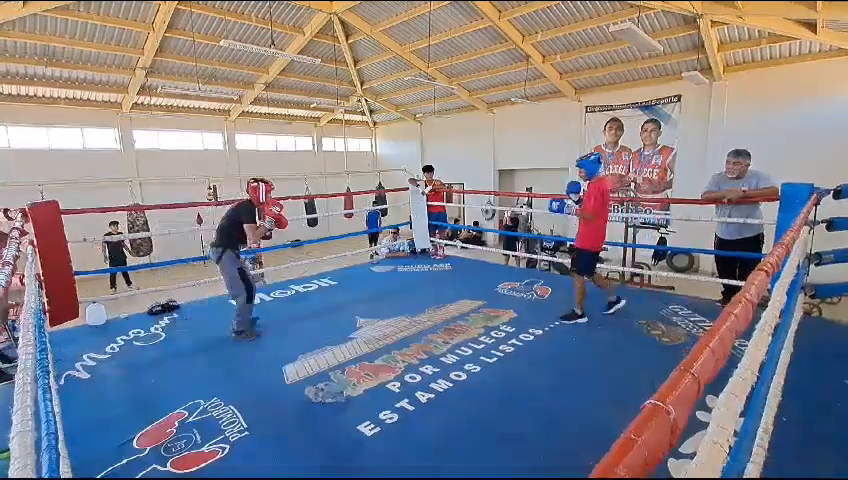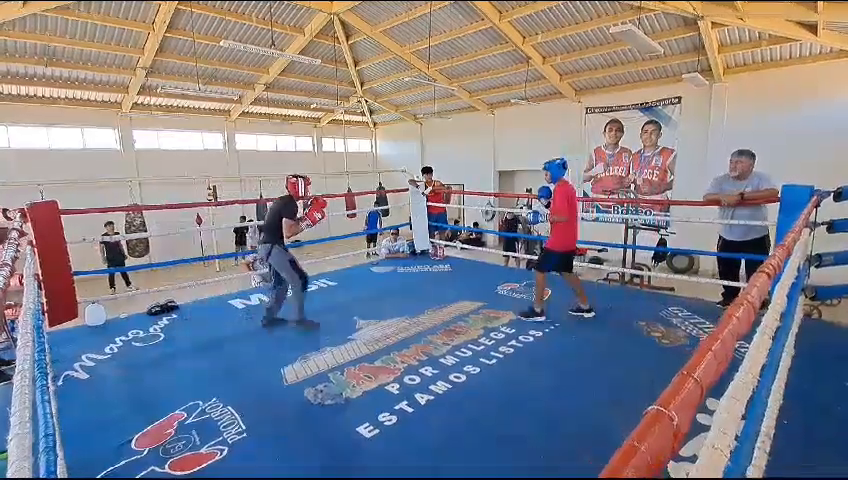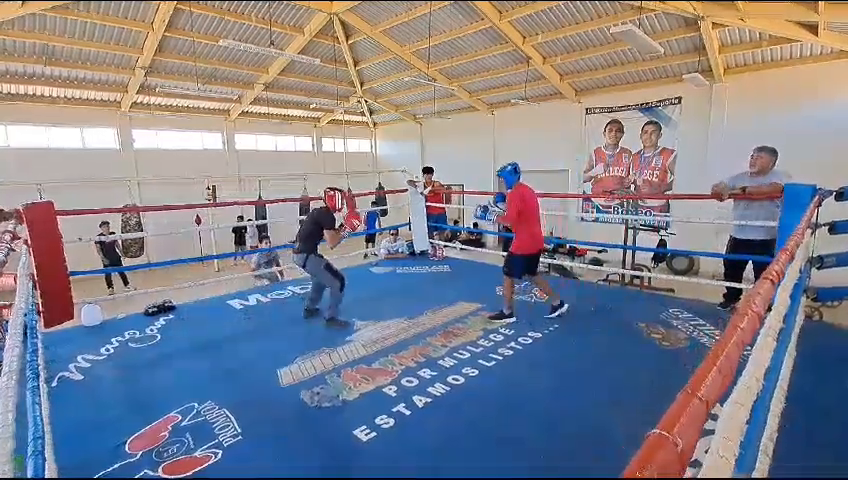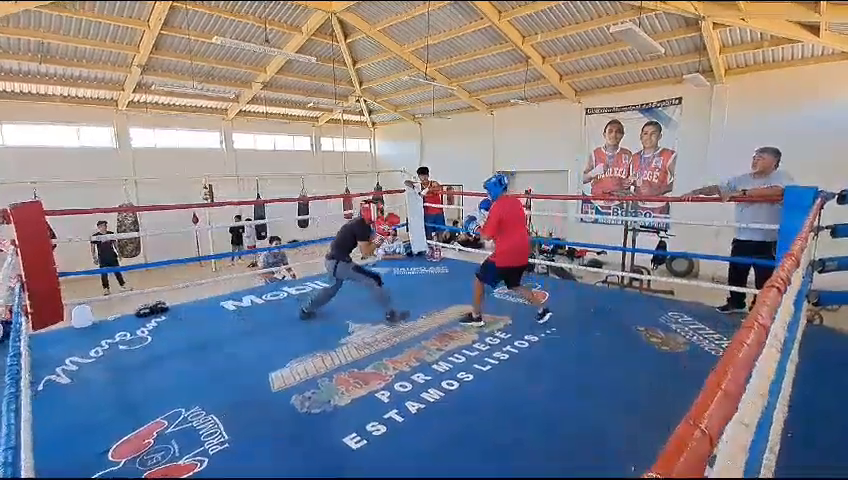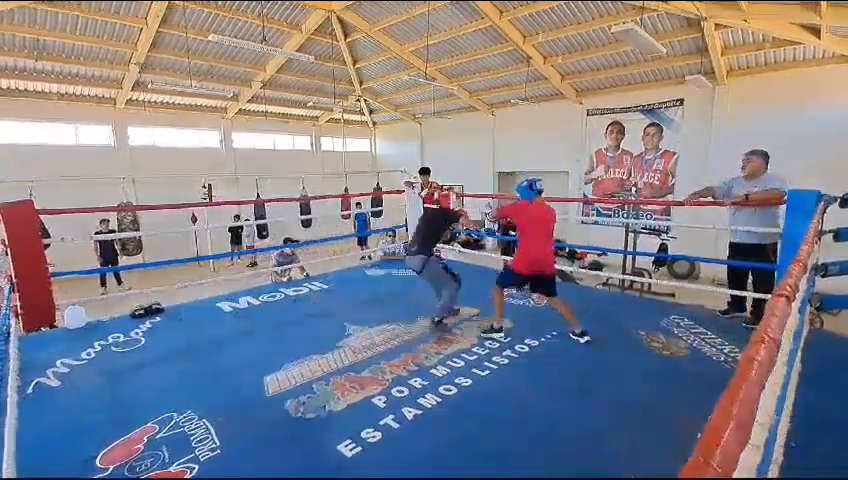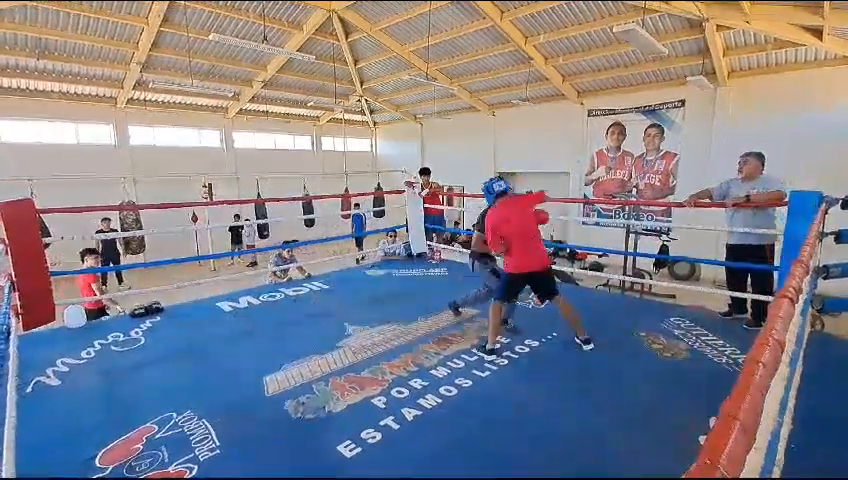
dt=0.4s
person 1, frame 1
left shoulder: (757, 177)
right shoulder: (718, 178)
left elbow: (773, 191)
right elbow: (705, 196)
left wrist: (743, 193)
right wrist: (726, 193)
left hip: (750, 235)
right hip: (724, 235)
left knee: (748, 272)
right knee: (724, 270)
right ankle: (729, 295)
person 1, frame 2
left shoulder: (760, 178)
right shoulder: (721, 181)
left elbow: (773, 193)
right elbow: (707, 198)
left wrist: (741, 196)
right wrist: (723, 197)
left hip: (756, 237)
right hip: (728, 237)
left knee: (756, 273)
right knee: (726, 270)
right ankle: (730, 296)
person 1, frame 3
left shoulder: (779, 176)
right shoulder: (738, 178)
left elbow: (774, 188)
right elbow: (722, 193)
left wrist: (741, 190)
right wrist: (717, 189)
left hip: (766, 237)
right hip: (738, 235)
left knee: (764, 275)
right knee: (731, 268)
right ankle: (731, 298)
person 1, frame 4
left shoulder: (782, 177)
right shoulder: (742, 179)
left elbow: (776, 191)
right elbow: (718, 188)
left wrist: (743, 193)
right wrist: (697, 191)
left hip: (768, 239)
right hip: (742, 237)
left knee: (764, 277)
right knee: (736, 272)
right ankle: (736, 302)
person 1, frame 5
left shoulder: (773, 180)
right shoulder: (734, 182)
left elbow: (778, 194)
right elbow: (714, 190)
left wrist: (744, 197)
right wrist: (696, 194)
left hip: (763, 242)
right hip: (737, 241)
left knee: (762, 280)
right knee: (735, 277)
left ankle: (758, 314)
right ankle: (737, 306)
person 1, frame 6
left shoulder: (770, 182)
right shoulder: (731, 184)
left elbow: (779, 195)
right elbow: (711, 192)
left wrist: (745, 198)
right wrist: (694, 196)
left hip: (761, 243)
right hip: (734, 242)
left knee: (761, 281)
right knee: (734, 279)
left ankle: (759, 317)
right ankle: (738, 308)
person 2, frame 1
left shoulder: (596, 186)
right shoulder: (598, 183)
left elbow: (589, 215)
right wrist: (578, 200)
left hip: (588, 239)
right hip: (592, 237)
left knee: (577, 274)
right knee: (589, 272)
left ankle: (579, 312)
right ankle: (613, 299)
person 2, frame 2
left shoulder: (560, 189)
right shoulder: (567, 187)
left elbow: (563, 216)
right wrist: (549, 205)
left hip: (558, 241)
right hip: (568, 240)
left knee: (539, 270)
right knee: (567, 273)
left ankle: (537, 310)
right ankle: (585, 306)
person 2, frame 3
left shoulder: (515, 194)
right shoulder: (527, 190)
left elbow: (510, 222)
left wrist: (491, 215)
right wrist: (501, 209)
left hip: (523, 244)
right hip: (536, 242)
left knee: (508, 276)
right knee: (532, 274)
left ankle: (507, 312)
right ankle: (557, 302)
person 2, frame 4
left shoulder: (496, 207)
right shoulder: (517, 203)
left elbow: (487, 236)
left hip: (504, 256)
right hip: (521, 254)
left knee: (479, 281)
right knee: (514, 286)
left ankle: (475, 316)
right ankle: (542, 309)
person 2, frame 5
left shoulder: (521, 207)
right shoulder: (550, 212)
left elbow: (498, 214)
left hip: (523, 263)
right hip: (546, 264)
left knee: (499, 286)
right knee: (552, 298)
left ankle: (496, 327)
right ankle: (579, 331)
person 2, frame 6
left shoulder: (493, 215)
right shoulder: (523, 200)
left elbow: (497, 250)
left hip: (517, 267)
right hip: (541, 262)
left knee: (497, 303)
right knee: (556, 299)
left ankle: (490, 346)
right ankle: (584, 338)
person 3, frame 1
left shoulder: (245, 206)
right shoulder: (248, 209)
left elbow: (247, 234)
right elbow: (253, 239)
left wrist: (270, 224)
right wrist: (269, 220)
left hip: (224, 249)
right hip: (225, 252)
left knee: (246, 285)
right knee: (244, 290)
left ankle: (245, 320)
right ankle: (240, 330)
person 3, frame 2
left shoulder: (283, 200)
right shoulder: (290, 204)
left elbow: (293, 224)
right elbow: (288, 232)
left wrist: (309, 213)
right wrist: (309, 222)
left hip: (267, 246)
right hip: (273, 247)
left knee: (280, 283)
right knee: (300, 280)
left ankle: (269, 317)
right ankle: (299, 318)
person 3, frame 3
left shoulder: (320, 212)
right shoulder: (328, 216)
left elbow: (330, 235)
right elbow: (331, 244)
left wrist: (345, 225)
right wrist: (348, 229)
left hip: (299, 253)
right hip: (307, 255)
left knee: (321, 278)
right knee: (337, 282)
left ankle: (309, 309)
right ankle: (331, 317)
person 3, frame 4
left shoulder: (358, 223)
right shoulder: (360, 226)
right elbow: (366, 254)
left hip: (332, 260)
right hip: (338, 263)
left knee: (336, 286)
right knee: (373, 281)
left ankle: (306, 309)
right ankle: (391, 314)
person 3, frame 5
left shoulder: (429, 212)
right shoulder: (448, 214)
left hip: (411, 257)
right hip: (423, 258)
left knee: (440, 278)
right knee: (453, 285)
left ankle: (447, 309)
right ankle: (438, 318)
person 3, frame 6
right shoulder: (487, 217)
right elbow: (475, 245)
left hip: (486, 259)
right hip: (480, 261)
left knee: (490, 290)
left ankle: (457, 304)
right ankle: (504, 320)
